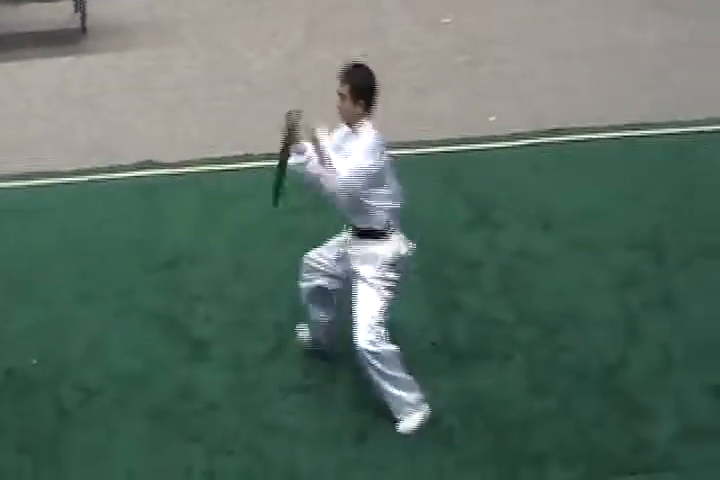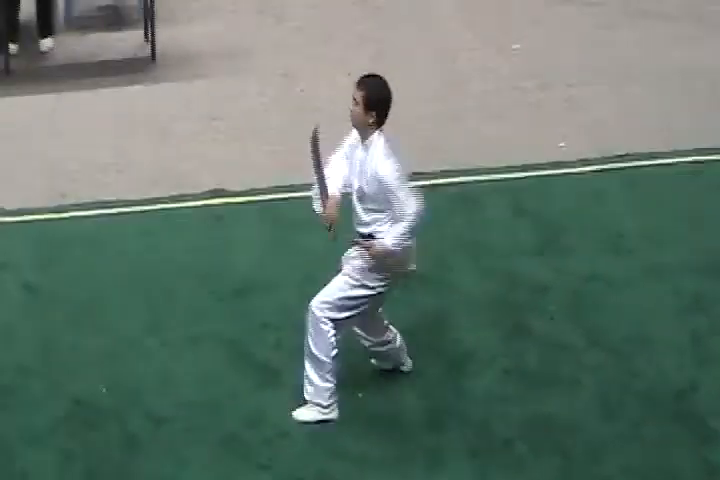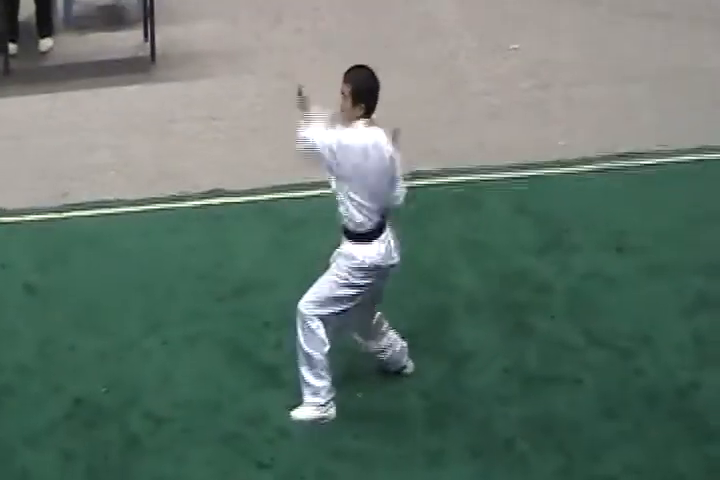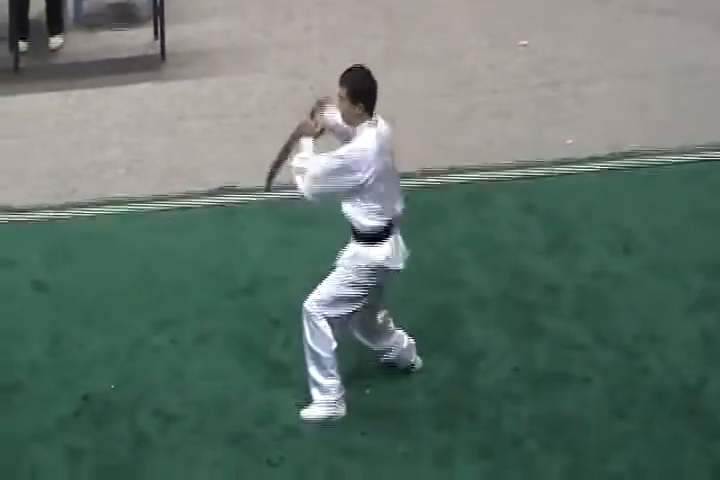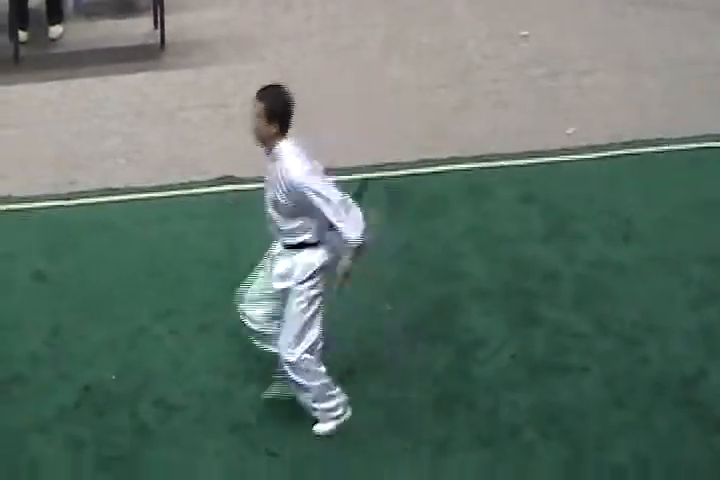
dt=0.5s
person 1, frame 1
left shoulder: (365, 146)
right shoulder: (347, 134)
left elbow: (338, 185)
right elbow: (313, 166)
left wrist: (316, 156)
right wrist: (299, 145)
left hip: (376, 251)
right hip: (355, 240)
left knee: (369, 339)
right knee: (314, 267)
left ankle: (412, 405)
right ankle: (319, 331)
person 1, frame 2
left shoulder: (381, 162)
right shoulder: (356, 140)
left elbow: (410, 210)
right elbow: (335, 175)
left wrist: (390, 249)
right wrist: (329, 201)
left hip: (377, 254)
right hip: (367, 244)
left knee: (321, 312)
right knee: (360, 311)
left ankle: (321, 403)
right ankle: (395, 357)
person 1, frame 3
left shoulder: (346, 142)
right shoulder: (382, 141)
left elbow: (309, 136)
right elbow: (397, 195)
left wrist: (312, 115)
left hip: (361, 252)
right hip: (377, 243)
left knee: (311, 312)
right knee: (361, 314)
left ankle: (319, 402)
right ankle: (397, 357)
person 1, frame 4
left shoulder: (359, 152)
right shoulder: (379, 129)
left elbow: (309, 184)
right elbow: (345, 127)
left wrist: (305, 141)
right wrist: (326, 119)
left hip: (370, 251)
right hip: (381, 244)
left knee: (317, 310)
right knee: (363, 313)
left ankle: (329, 400)
right ankle: (405, 353)
person 1, frame 5
left shoulder: (294, 170)
right shoulder: (275, 152)
left elbow: (340, 208)
left wrist: (349, 253)
left hip: (307, 259)
right hip: (286, 251)
left knee: (295, 350)
right knee: (253, 307)
left ankle: (332, 410)
right ankle: (292, 378)
